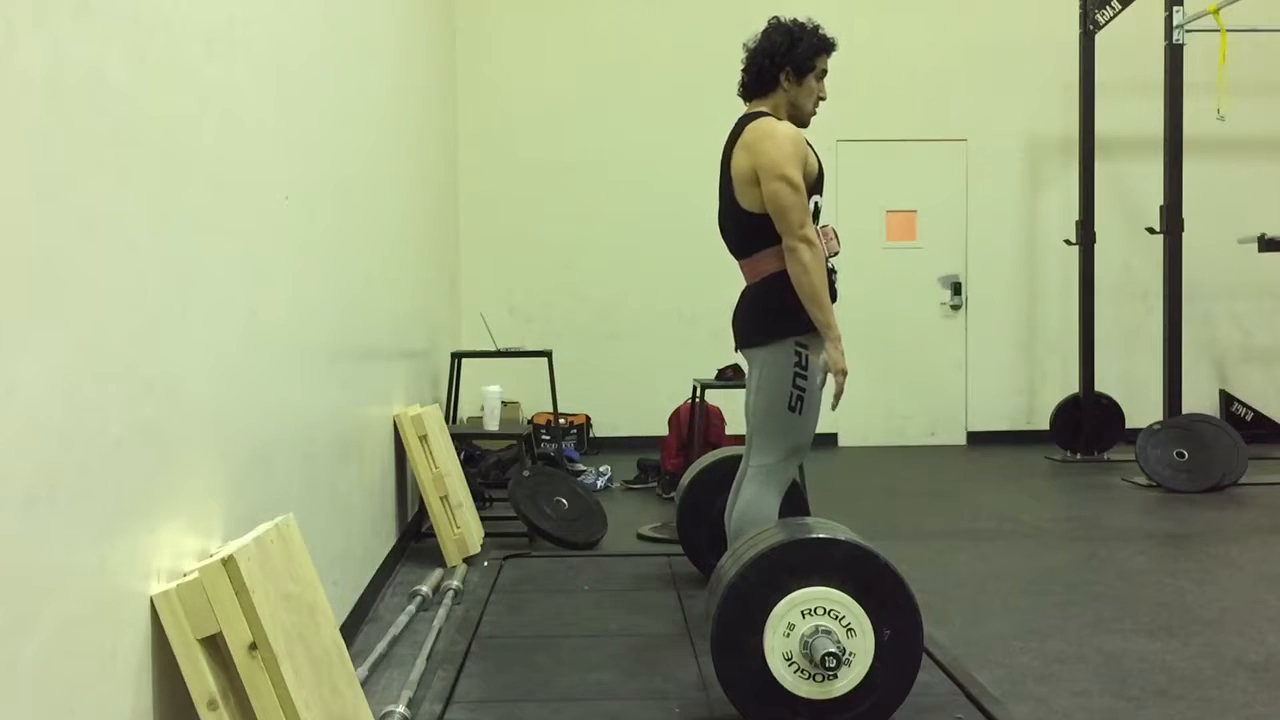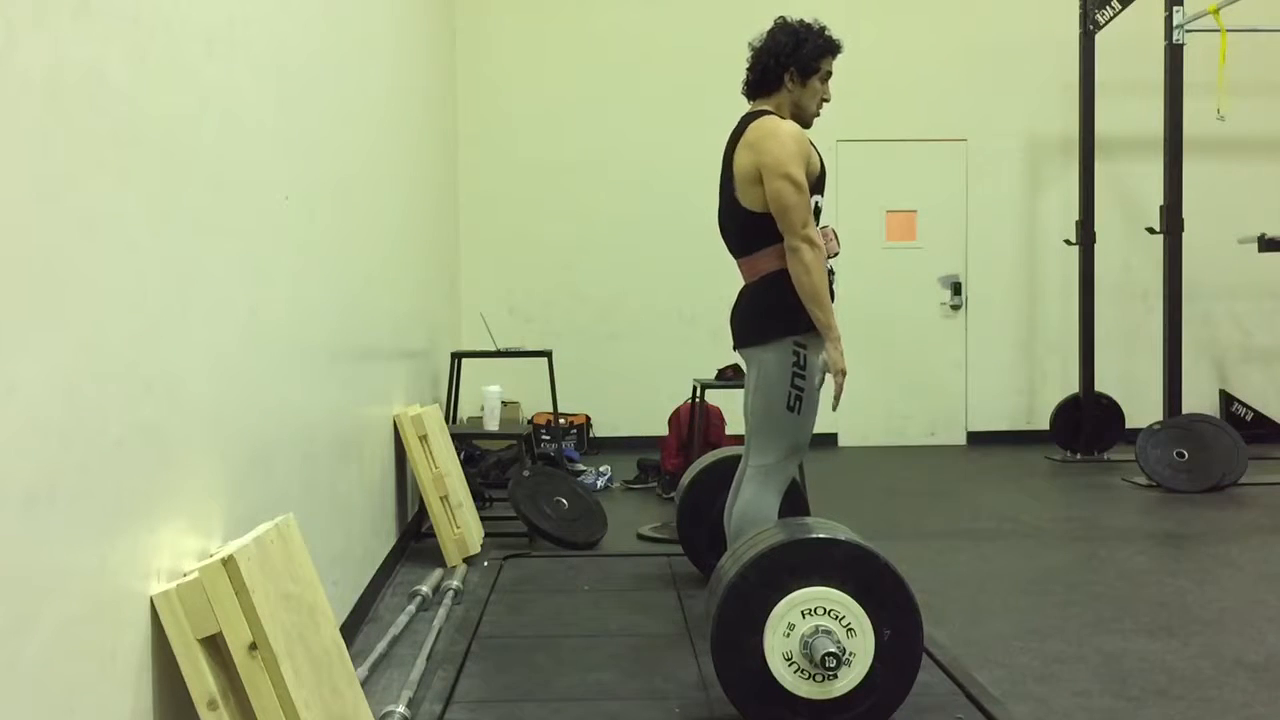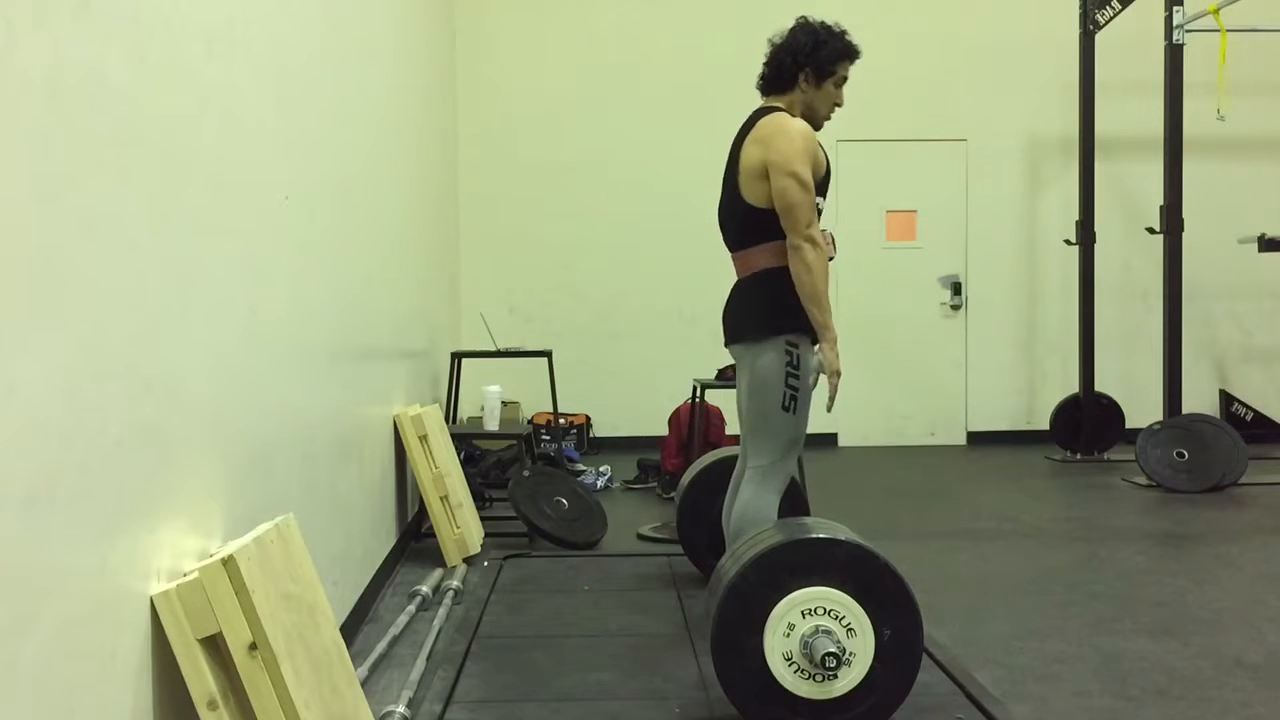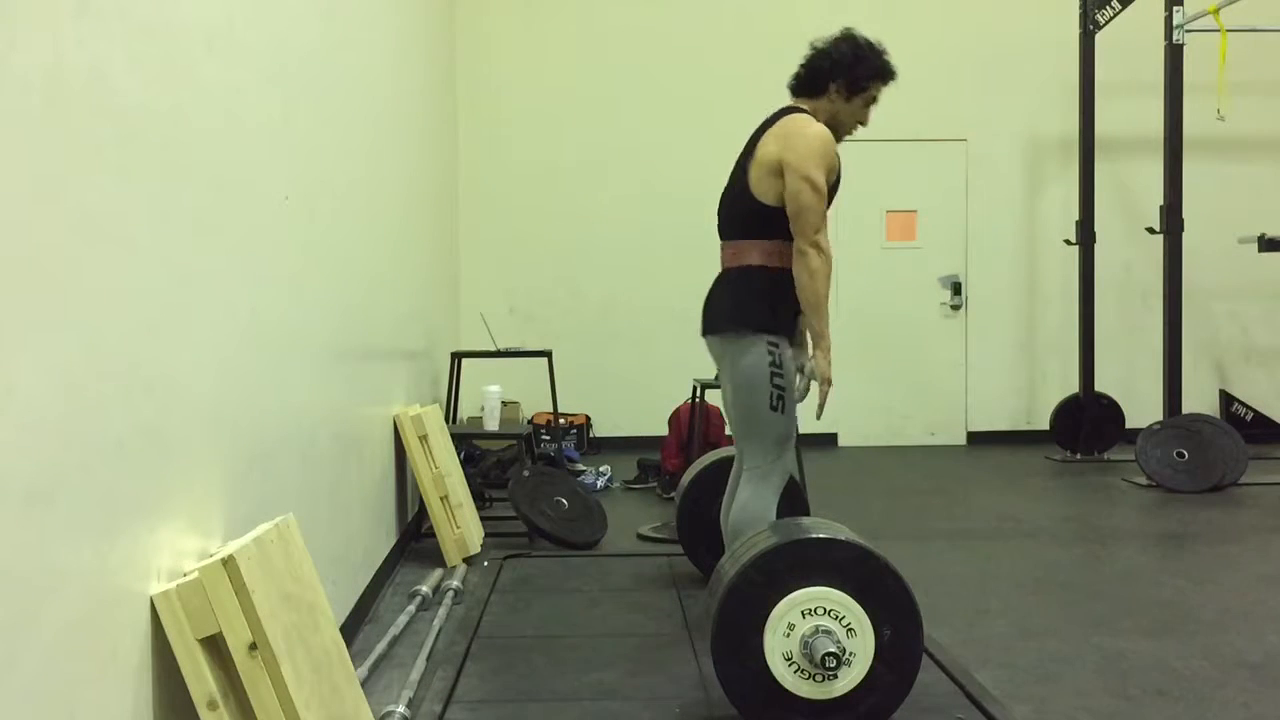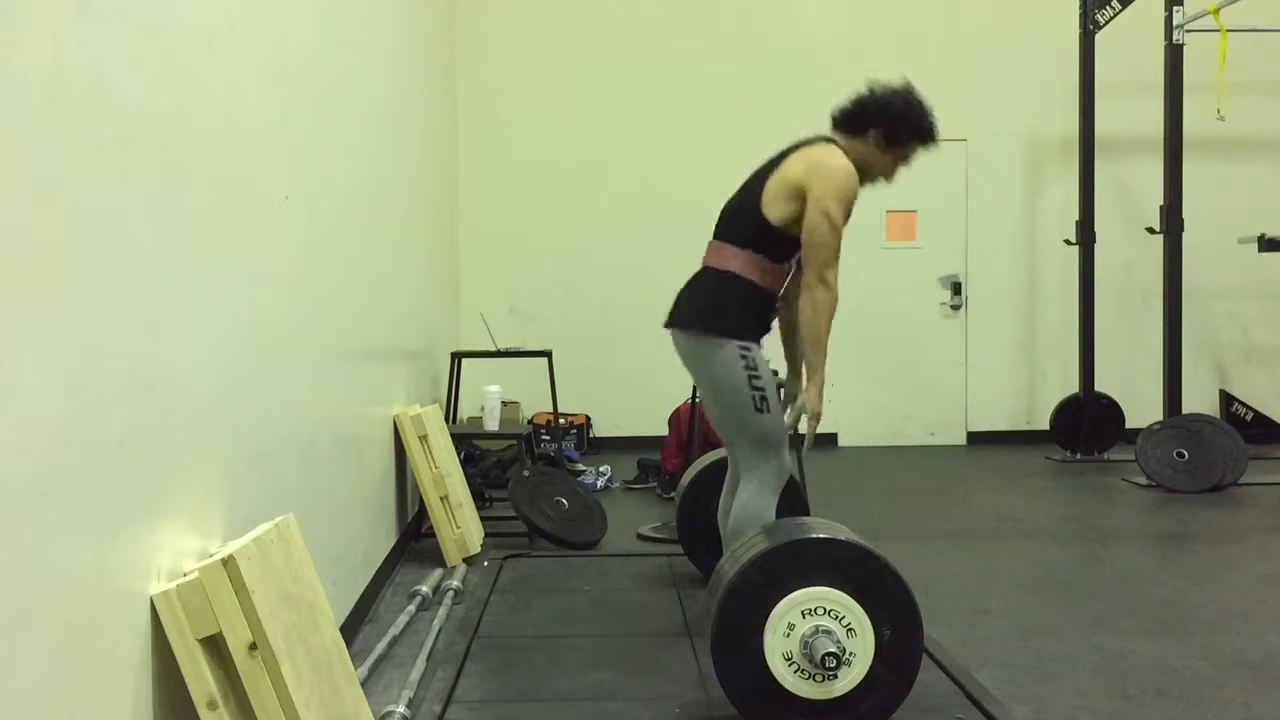
dt=0.1s
person 1, frame 1
left shoulder: (748, 136)
right shoulder: (778, 137)
right elbow: (800, 243)
right wrist: (832, 338)
left hip: (767, 317)
right hip: (787, 323)
left knee: (761, 467)
right knee: (773, 471)
person 1, frame 2
left shoulder: (752, 135)
right shoulder: (780, 136)
right elbow: (802, 244)
right wrist: (832, 339)
left hip: (763, 316)
right hip: (784, 322)
left knee: (761, 466)
right knee: (772, 470)
person 1, frame 3
left shoulder: (759, 132)
right shoulder: (789, 133)
right elbow: (803, 243)
left wrist: (813, 334)
right wrist: (828, 339)
left hip: (756, 315)
right hip: (775, 321)
left knee: (757, 464)
right knee: (770, 468)
person 1, frame 4
left shoulder: (785, 133)
right shoulder: (810, 136)
right elbow: (810, 247)
left wrist: (800, 339)
right wrist: (820, 346)
left hip: (739, 315)
right hip: (752, 320)
left knee: (756, 462)
right knee: (767, 467)
person 1, frame 5
left shoulder: (805, 163)
right shoulder: (834, 169)
left elbow: (796, 282)
right elbow: (819, 284)
left wrist: (797, 370)
right wrist: (815, 383)
left hip: (707, 315)
right hip: (718, 323)
left knee: (752, 462)
right knee: (764, 466)
